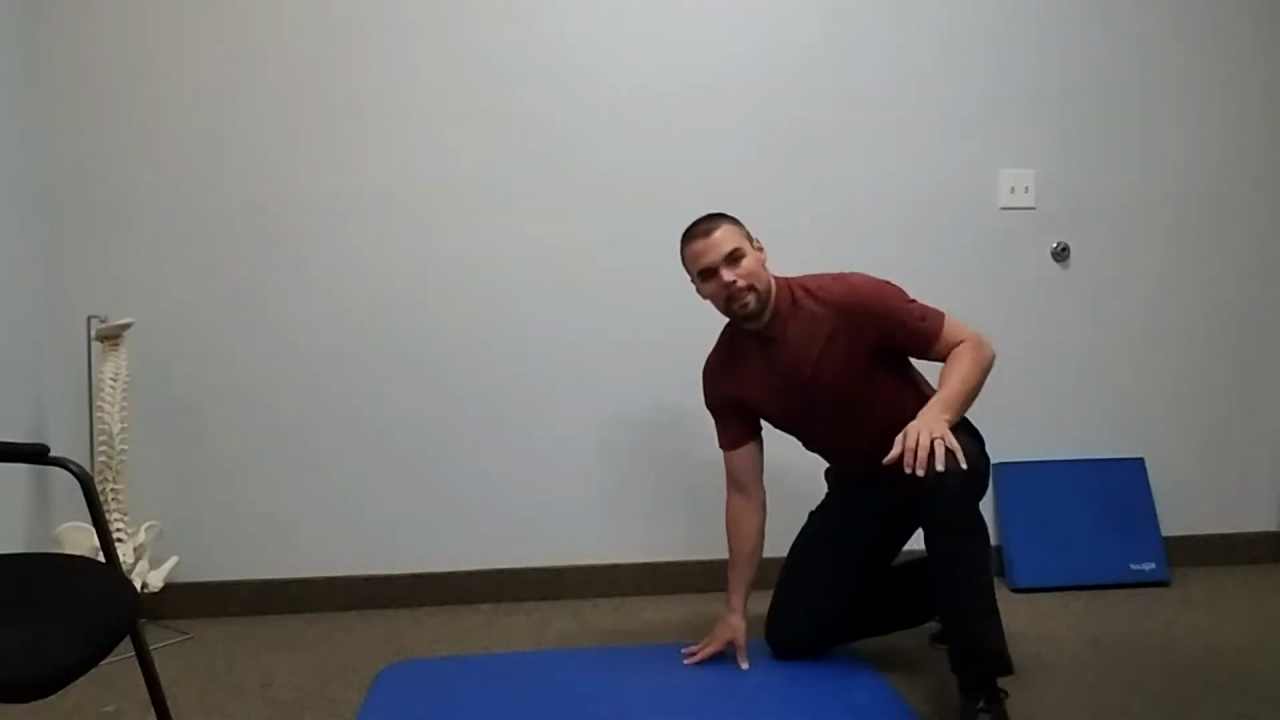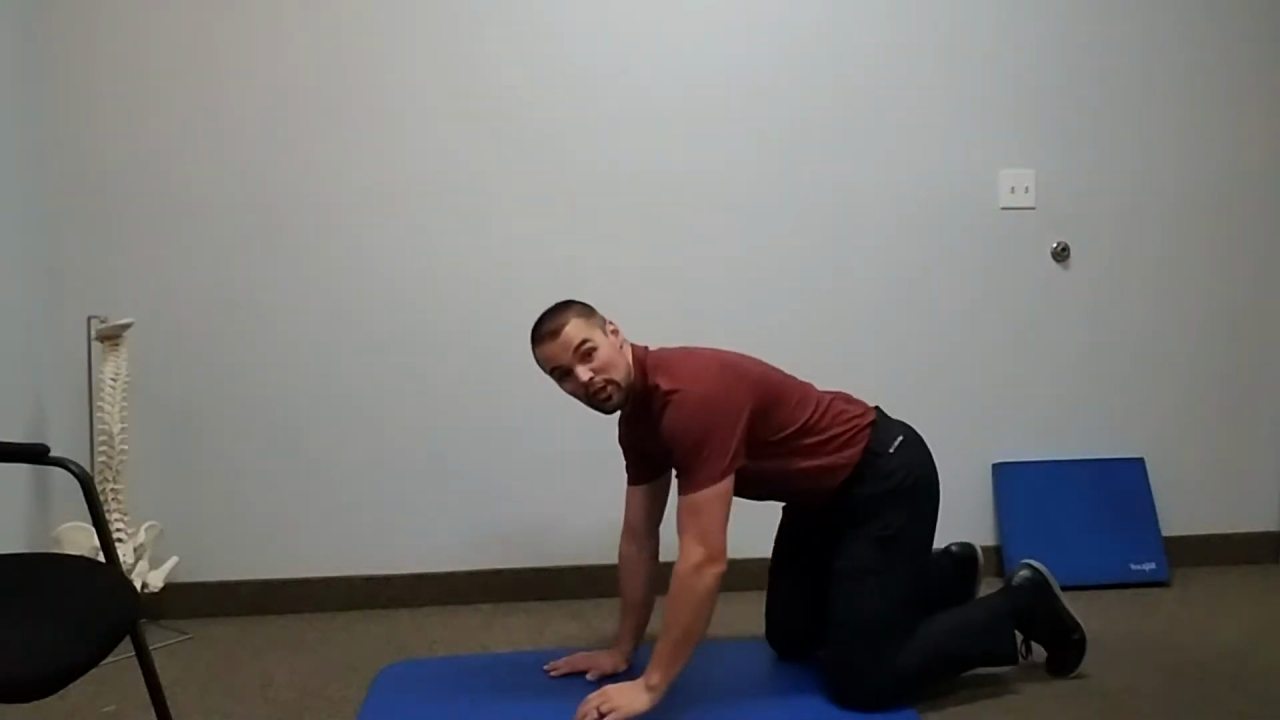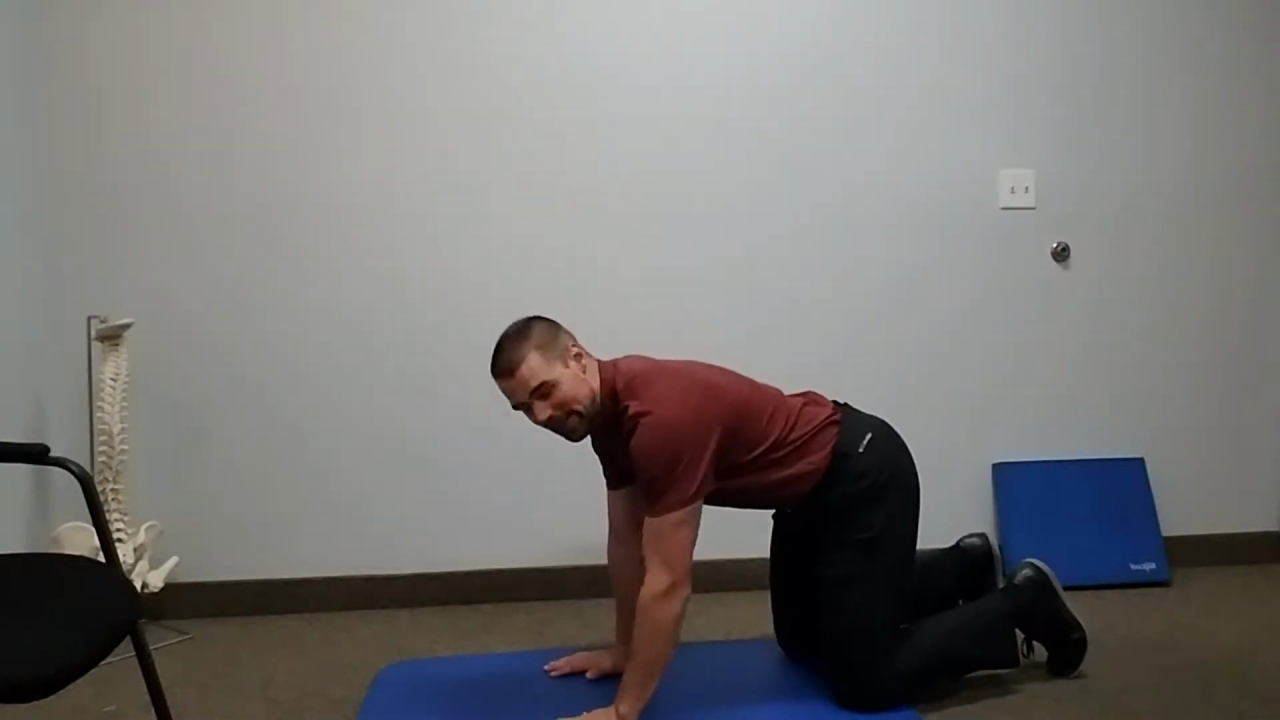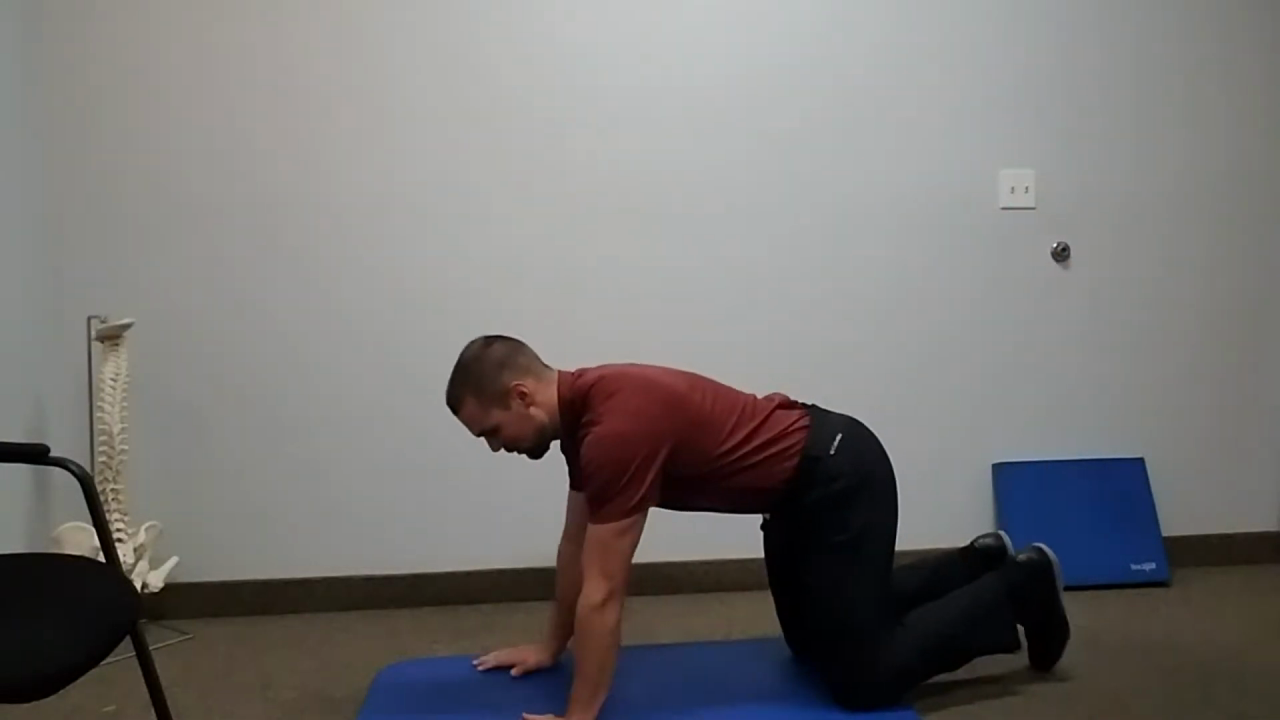
dt=1s
person 1, frame 1
left shoulder: (846, 299)
right shoulder: (722, 371)
left elbow: (973, 347)
right elbow: (745, 490)
left wrist: (936, 414)
right wrist: (734, 610)
left hip: (926, 453)
right hip: (852, 479)
left knee: (934, 478)
right knee: (791, 635)
right ankle: (933, 587)
person 1, frame 2
left shoulder: (692, 398)
right shoulder: (637, 418)
left elbow: (703, 561)
right elbow: (638, 540)
right wrist: (622, 649)
left hip: (885, 478)
right hip: (824, 488)
right knee: (791, 639)
left ankle: (1021, 606)
right ankle: (947, 575)
person 1, frame 3
left shoulder: (662, 418)
right shoulder: (610, 407)
left elbow: (667, 585)
right elbow: (626, 543)
right wrist: (622, 649)
left hip: (863, 475)
right hip: (814, 484)
right knee: (802, 642)
left ankle: (1021, 605)
right ankle: (962, 568)
person 1, frame 4
left shoulder: (616, 430)
right shoulder: (584, 405)
left elbow: (602, 593)
right elbow: (575, 546)
right wrist: (550, 646)
left hip: (839, 477)
right hip: (801, 480)
right knee: (812, 642)
left ankle: (1016, 587)
right ankle: (975, 567)
